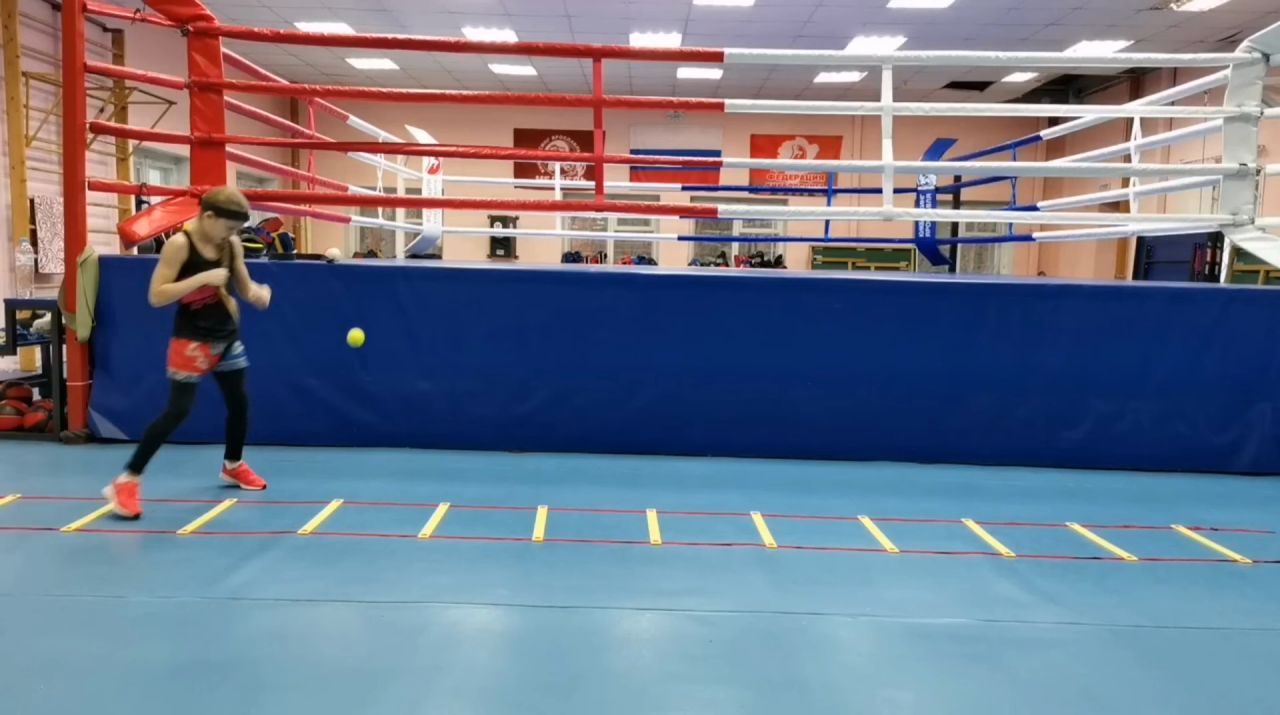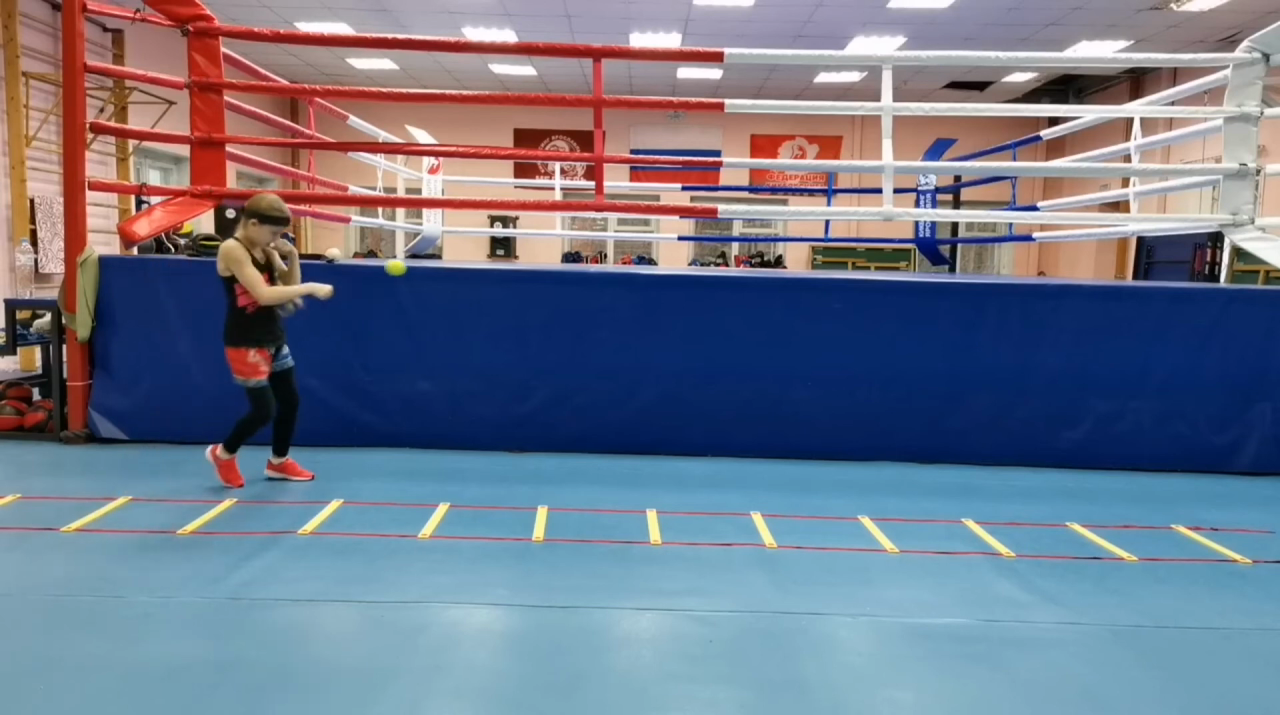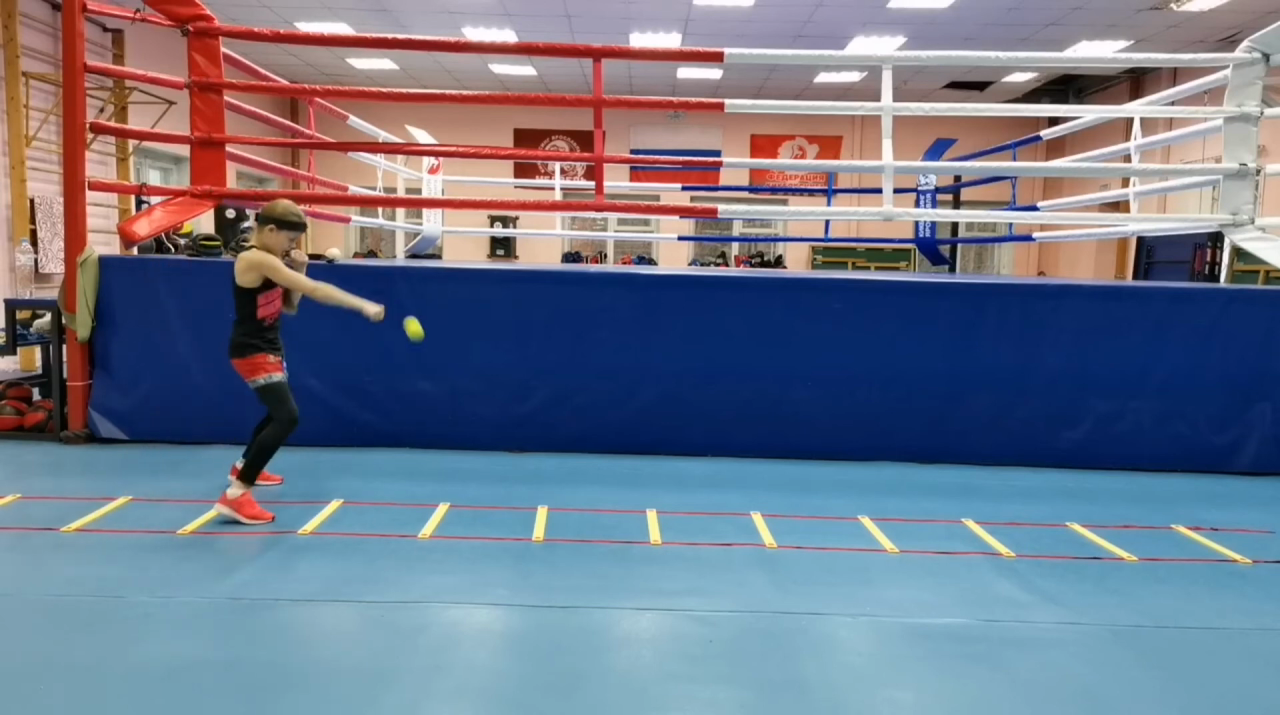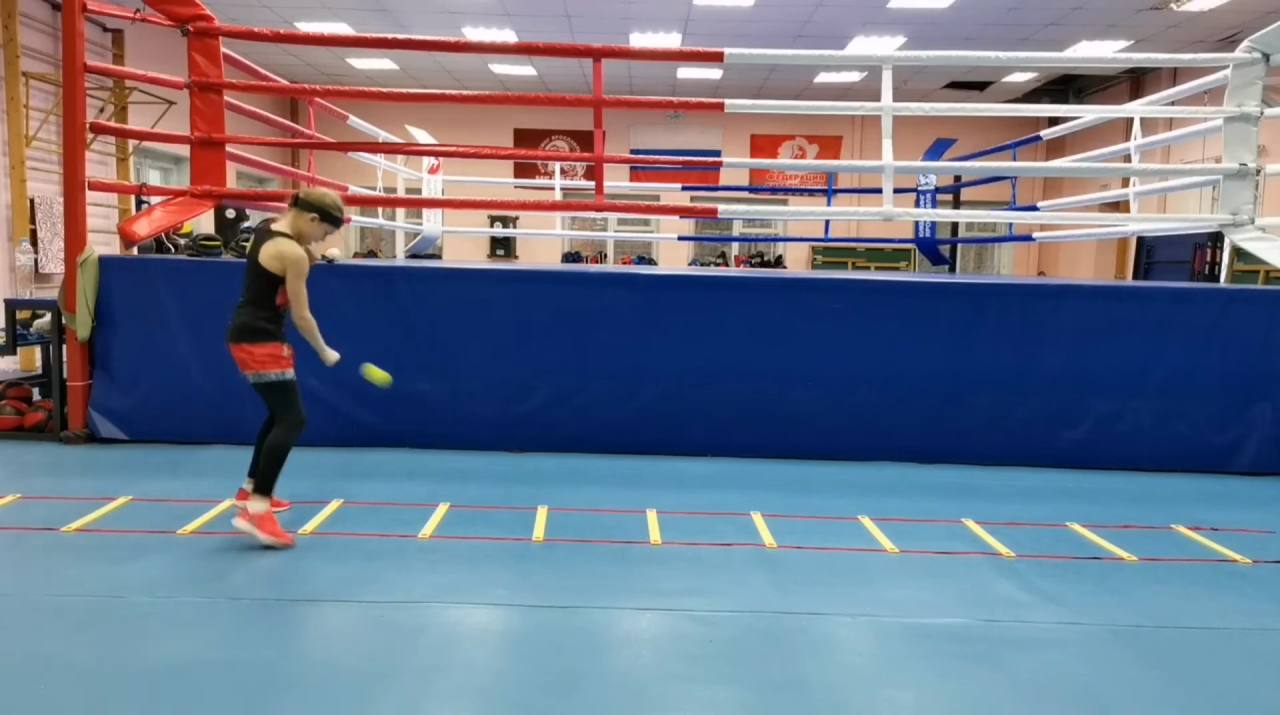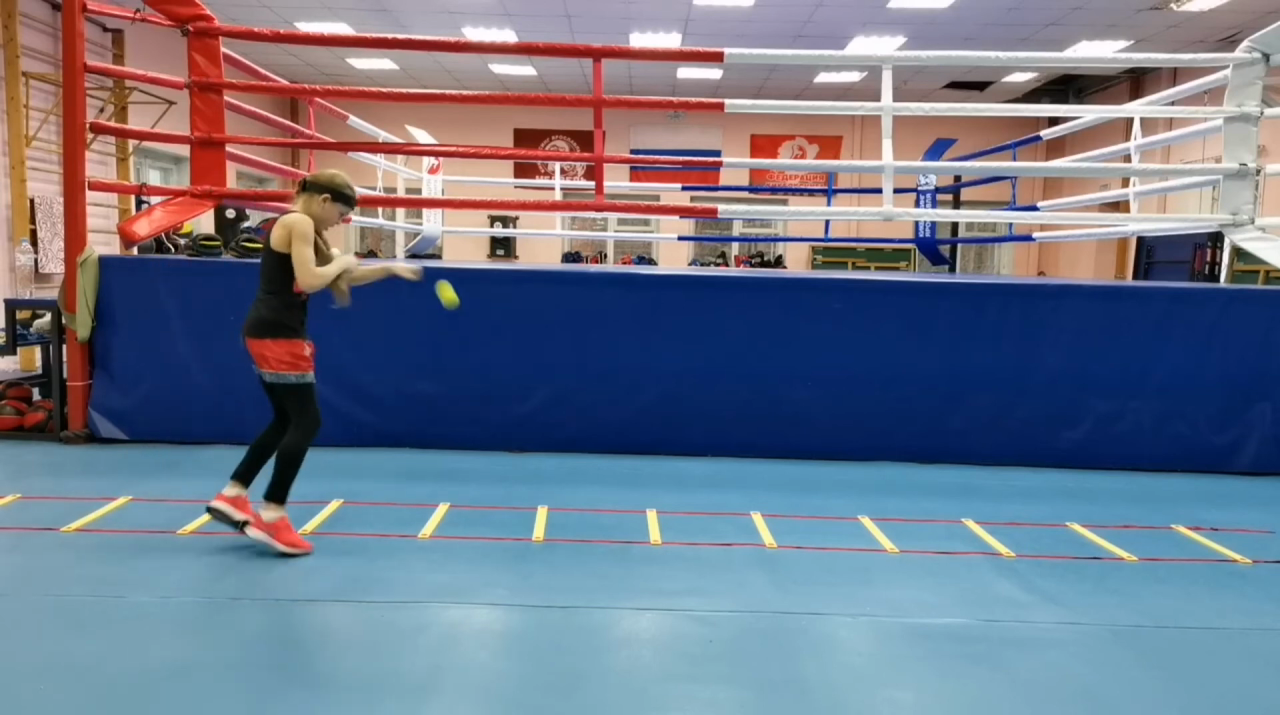
dt=0.3s
person 1, frame 1
left shoulder: (232, 245)
right shoulder: (179, 245)
left elbow: (244, 287)
right elbow: (156, 296)
left wrist: (259, 292)
right wrist: (203, 277)
left hip: (227, 337)
right hip: (192, 340)
left knee: (239, 403)
right knee: (176, 411)
left ankle: (233, 465)
right ankle: (126, 481)
person 1, frame 2
left shoulder: (268, 250)
right shoulder: (232, 249)
left elbow: (289, 298)
right elbow: (265, 295)
left wrist: (289, 262)
right wrist: (313, 288)
left hip: (274, 339)
right hip: (246, 344)
left knee: (290, 400)
right knee: (262, 411)
left ankle: (280, 460)
right ankle: (222, 452)
person 1, frame 3
left shoulder: (271, 258)
right shoulder: (256, 260)
left elbow: (290, 305)
right elbow: (313, 290)
left wrist: (299, 270)
right wrist: (363, 305)
left hip: (269, 350)
right hip: (253, 353)
left knee: (281, 413)
right knee: (287, 418)
left ankle: (244, 466)
right ankle: (235, 495)
person 1, frame 4
left shoulder: (266, 232)
right shoulder: (293, 252)
right elbow: (300, 314)
right wrist: (323, 350)
left hip: (246, 334)
right hip: (260, 339)
left knee: (280, 413)
right knee: (292, 420)
left ankle: (255, 490)
right ankle: (254, 509)
person 1, frame 5
left shoulder: (298, 228)
right shoulder: (299, 224)
left elbow: (347, 278)
right elbow: (309, 282)
left wrist: (392, 269)
right wrist: (341, 263)
left hip: (266, 333)
right hip: (281, 335)
left knee: (286, 420)
right knee: (306, 423)
left ankle: (232, 494)
right ankle: (271, 516)
